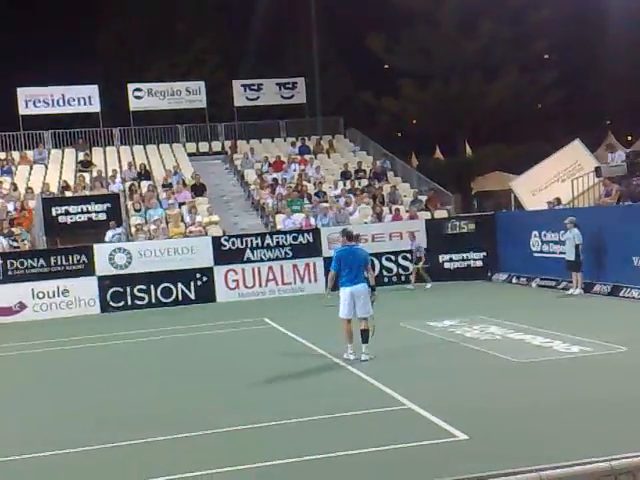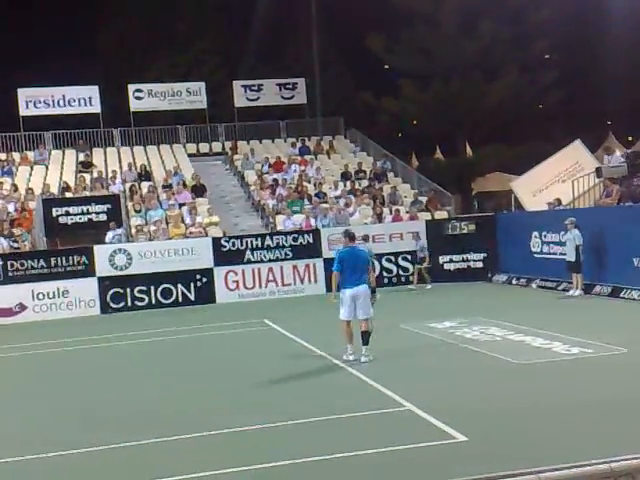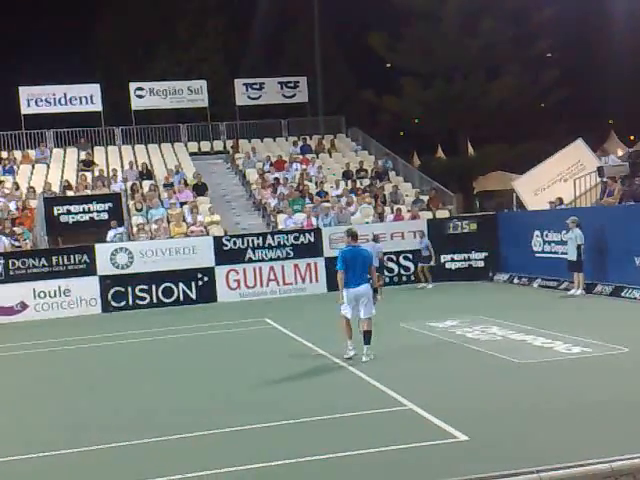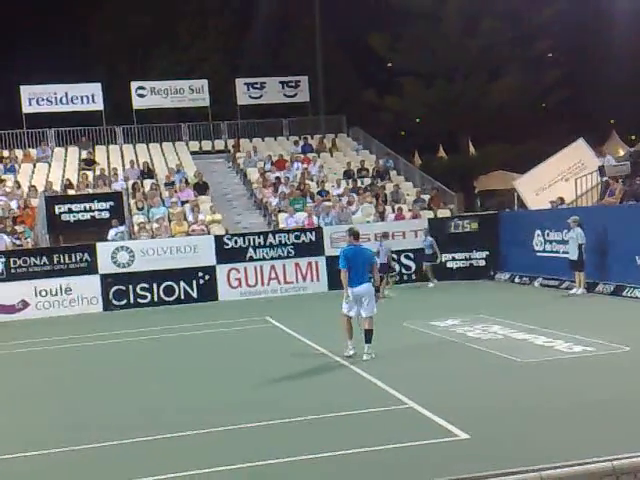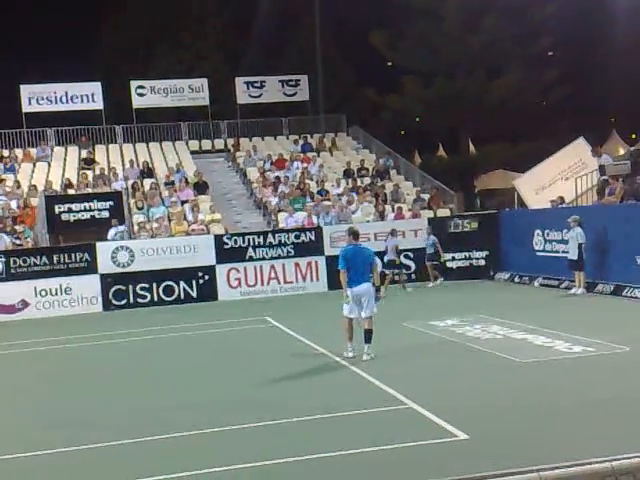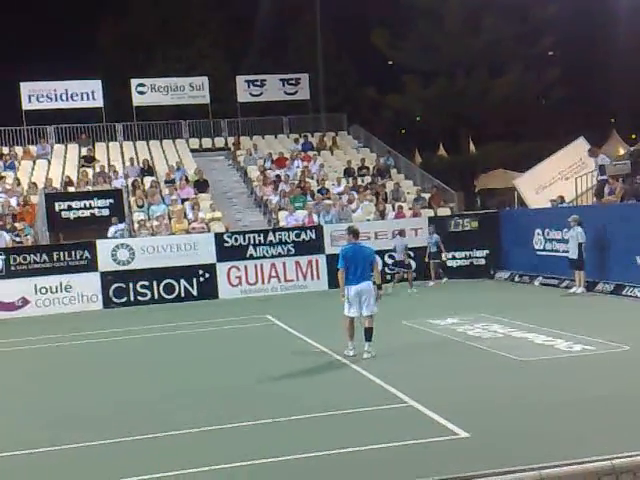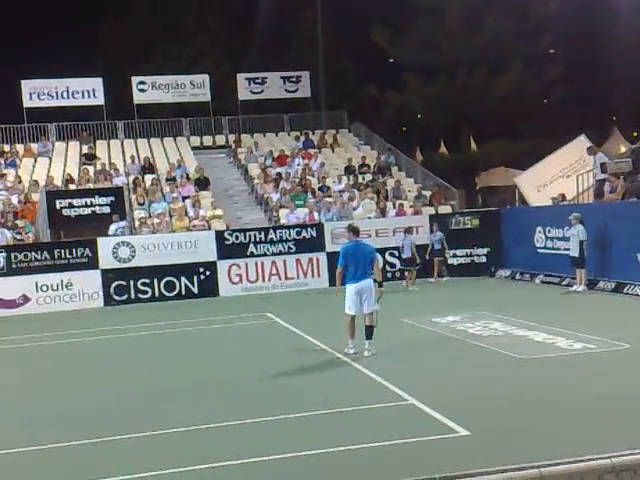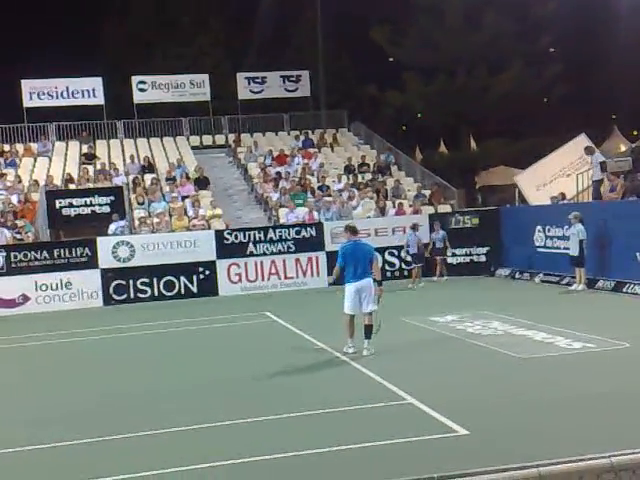
dt=0.1s
person 1, frame 1
left shoulder: (339, 253)
right shoulder: (363, 252)
left elbow: (333, 273)
right elbow: (370, 272)
left wrist: (329, 288)
right wrist: (373, 288)
left hip: (346, 289)
right hip: (362, 287)
left knee: (347, 320)
right knee: (364, 319)
left ankle: (350, 352)
right ankle: (365, 351)
person 1, frame 2
left shoulder: (340, 254)
right shoulder: (364, 253)
left elbow: (336, 274)
right elbow: (370, 273)
left wrist: (333, 292)
left hip: (347, 291)
right hip: (363, 289)
left knee: (347, 322)
right knee: (364, 320)
left ankle: (350, 352)
right ankle: (365, 353)
person 1, frame 3
left shoulder: (343, 253)
right shoulder: (367, 253)
left elbow: (341, 273)
right elbow: (373, 273)
left wrist: (341, 291)
left hip: (350, 290)
right hip: (365, 288)
left knee: (345, 318)
right knee: (366, 320)
left ankle: (350, 347)
right ankle: (366, 352)
person 1, frame 4
left shoulder: (345, 252)
right shoulder: (369, 252)
left elbow: (344, 272)
right elbow: (375, 272)
left wrist: (345, 290)
right wrist: (377, 289)
left hip: (352, 289)
right hip: (366, 287)
left knee: (347, 316)
right knee: (368, 318)
left ankle: (350, 347)
right ankle: (367, 351)
person 1, frame 5
left shoulder: (344, 252)
right shoulder: (369, 252)
left elbow: (343, 273)
right elbow: (375, 272)
left wrist: (345, 291)
right wrist: (377, 289)
left hip: (352, 289)
right hip: (366, 287)
left knee: (348, 319)
right knee: (367, 318)
left ankle: (350, 349)
right ankle: (367, 351)
person 1, frame 6
left shoulder: (344, 251)
right shoulder: (369, 250)
left elbow: (341, 272)
right elbow: (376, 270)
left wrist: (342, 290)
right wrist: (379, 287)
left hip: (352, 287)
right hip: (367, 285)
left knee: (349, 318)
right knee: (368, 317)
left ankle: (351, 348)
right ankle: (367, 349)
person 1, frame 7
left shoulder: (345, 249)
right shoulder: (370, 248)
left elbow: (340, 270)
right elbow: (376, 268)
left wrist: (338, 286)
right wrist: (380, 285)
left hip: (352, 285)
right hip: (367, 283)
left knee: (350, 316)
right knee: (369, 315)
left ankle: (351, 346)
right ankle: (368, 347)
person 1, frame 8
left shoulder: (344, 248)
right shoulder: (369, 247)
left elbow: (338, 269)
right elbow: (376, 267)
left wrist: (332, 278)
right wrist: (379, 283)
left hip: (352, 284)
right hip: (367, 282)
left knee: (350, 315)
right knee: (368, 314)
left ankle: (350, 345)
right ankle: (367, 346)
